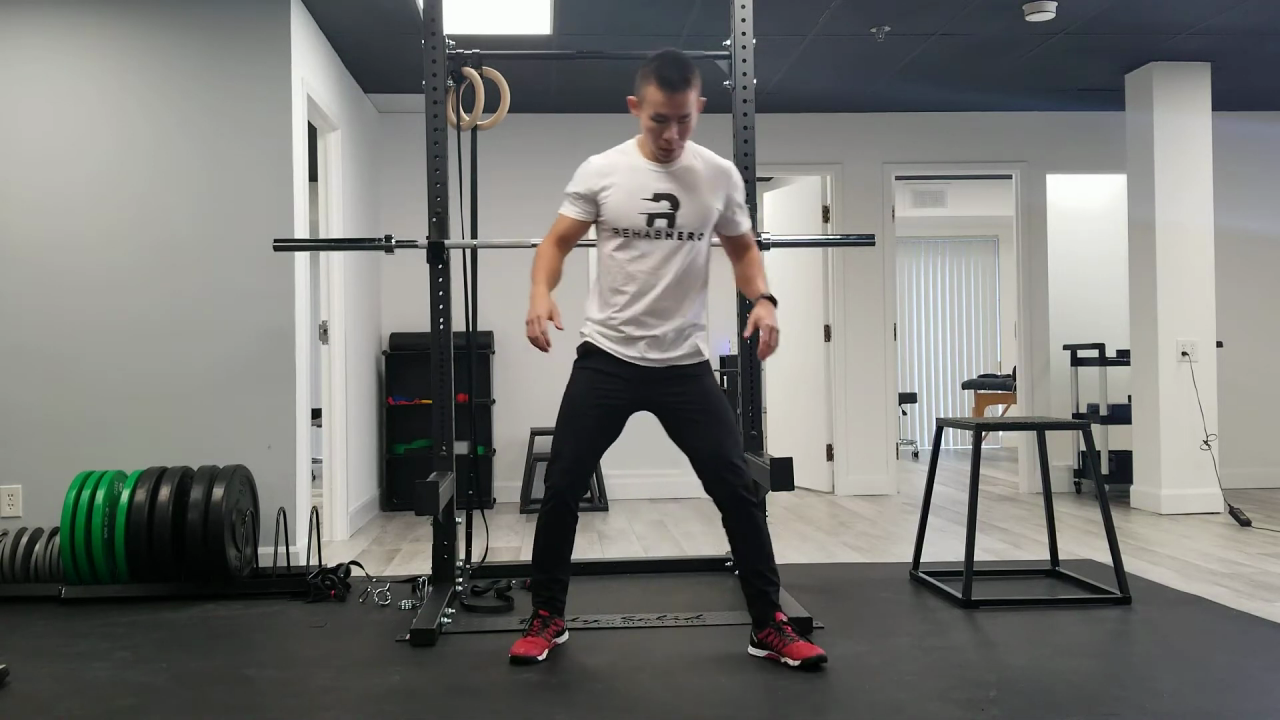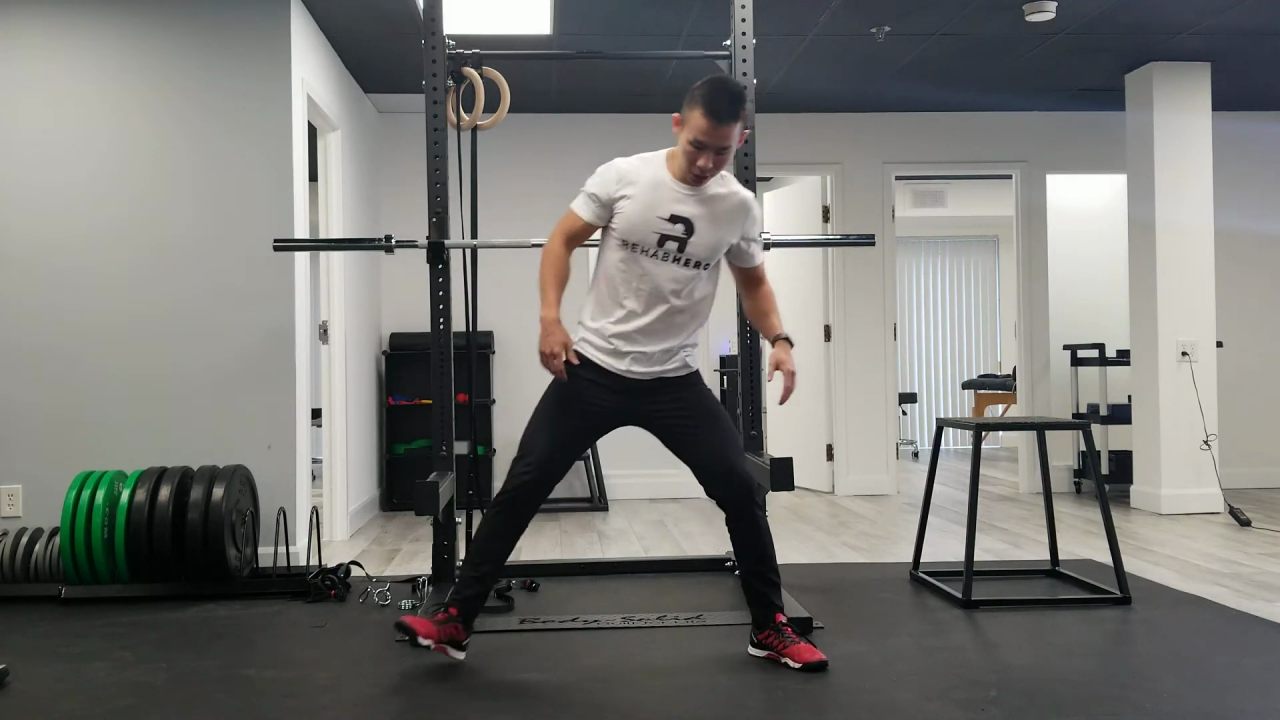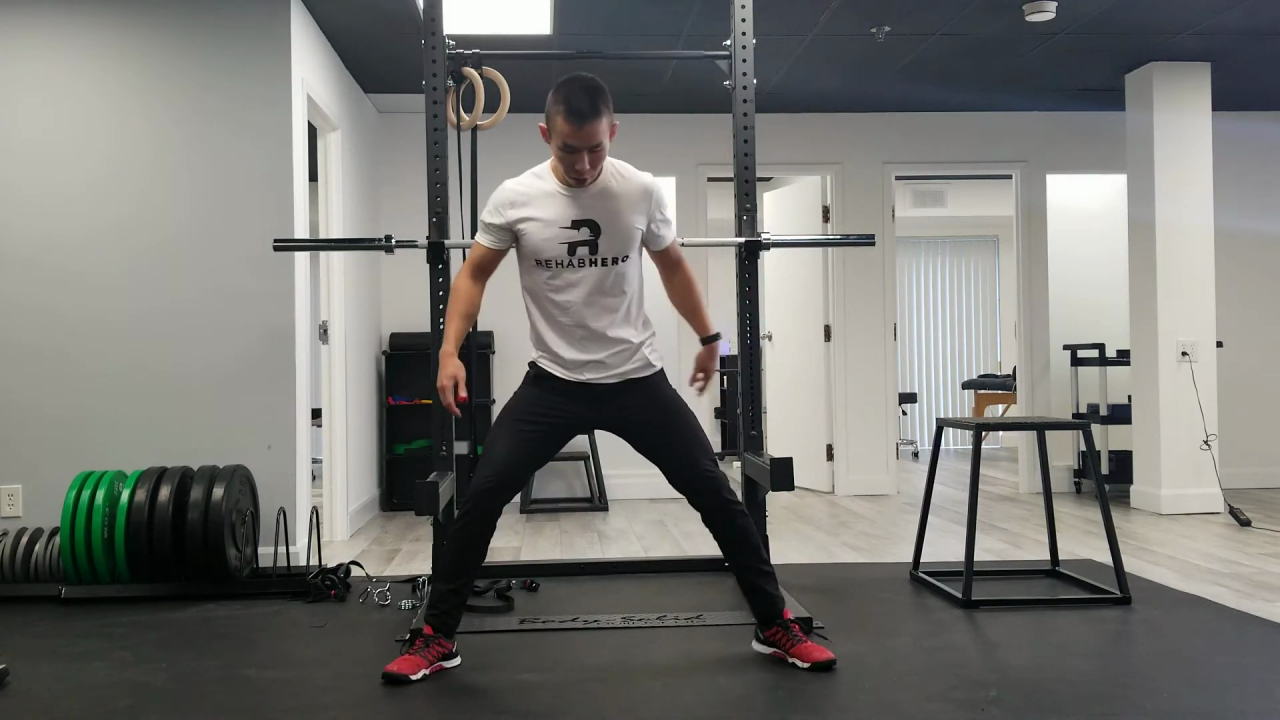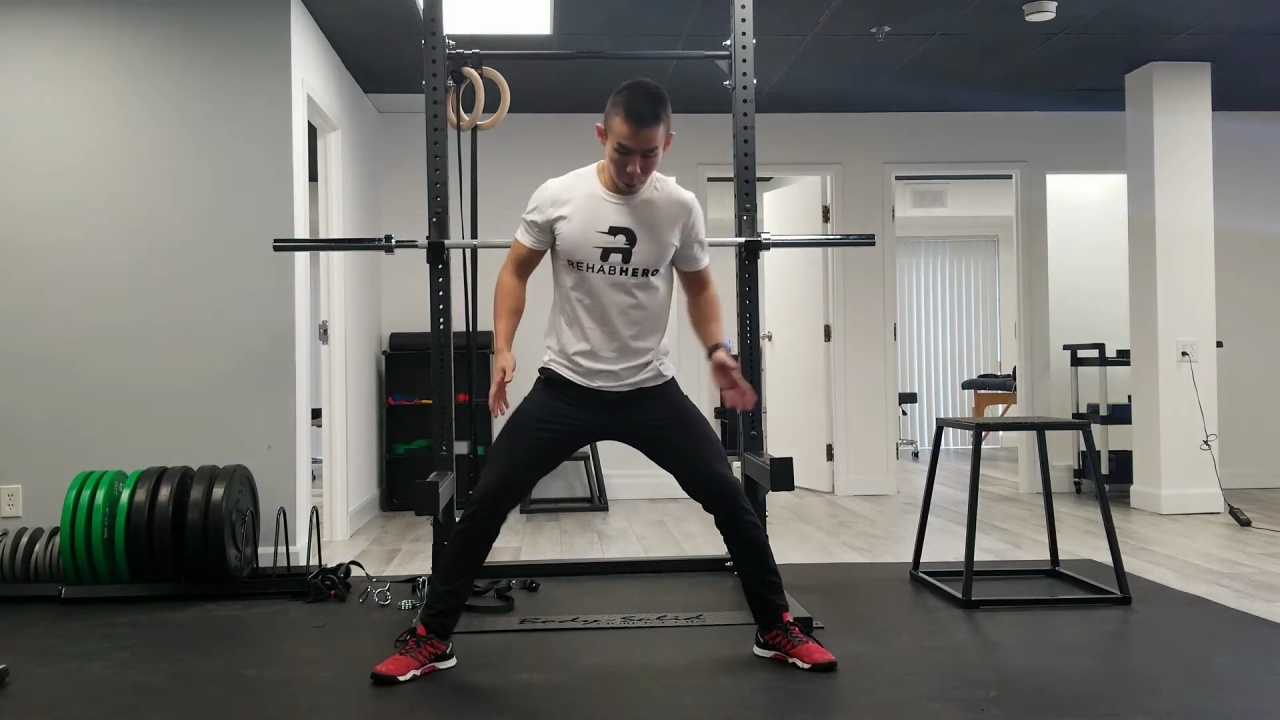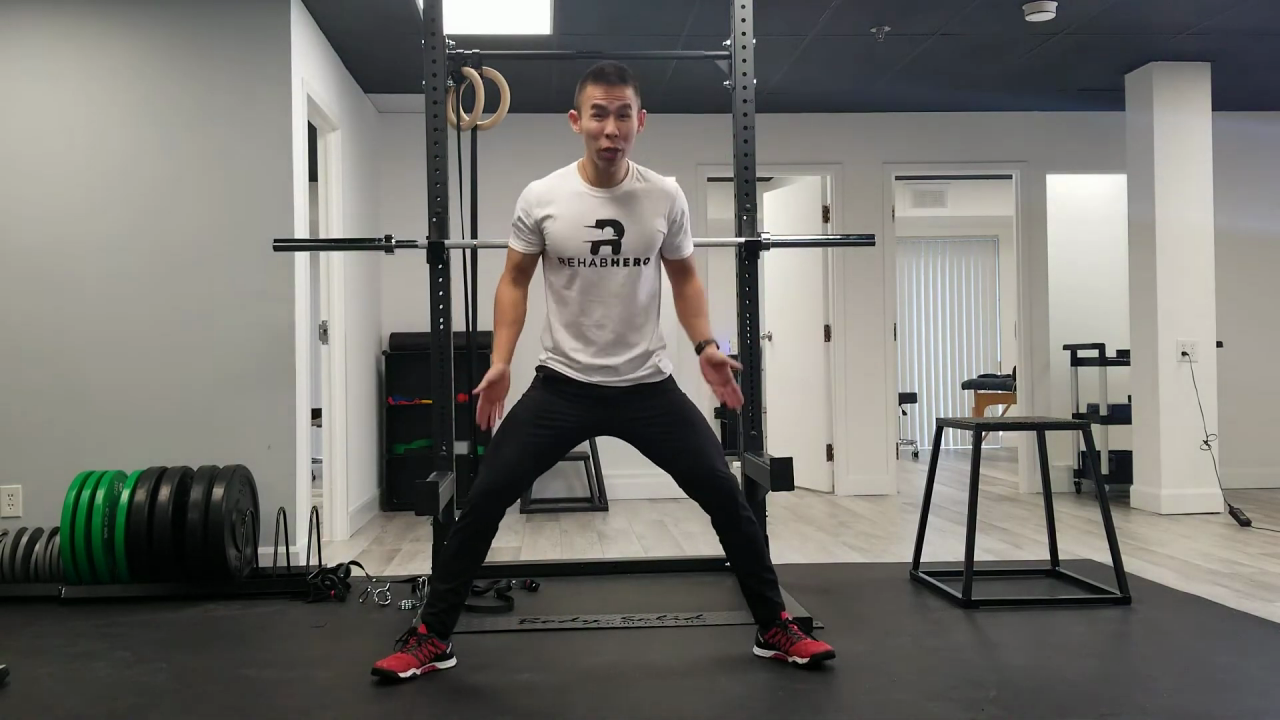
dt=0.4s
person 1, frame 1
left shoulder: (720, 176)
right shoulder: (601, 172)
left elbow: (743, 248)
right elbow: (556, 242)
left wrist: (763, 300)
right wrist: (541, 294)
left hip: (682, 363)
right hip: (604, 357)
left knee: (736, 488)
right knee: (562, 486)
left ankle: (769, 626)
right ankle: (546, 619)
person 1, frame 2
left shoulder: (739, 207)
right shoulder: (619, 178)
left elbow: (753, 282)
right elbow: (561, 243)
left wrist: (778, 340)
right wrist: (550, 316)
left hip: (674, 378)
right hip: (595, 369)
left knee: (740, 491)
right knee: (523, 487)
left ankle: (770, 628)
right ankle: (454, 620)
person 1, frame 3
left shoulder: (640, 191)
right shoulder: (514, 197)
left elbow: (672, 267)
right elbow: (473, 274)
left wrist: (709, 339)
right wrist: (450, 350)
left hip: (635, 379)
right hip: (553, 382)
left knee: (713, 493)
right knee: (482, 496)
left ankle: (776, 626)
right ankle: (435, 637)
person 1, frame 4
left shoulder: (682, 207)
right shoulder: (555, 197)
left elbow: (698, 285)
right elbow: (514, 272)
left wrist: (717, 348)
right wrist: (504, 350)
left hip: (652, 389)
right hip: (566, 387)
left knee: (728, 498)
right knee: (488, 500)
left ankle: (776, 629)
right ankle: (431, 637)
person 1, frame 5
left shoulder: (665, 196)
right shoulder: (541, 197)
left elbow: (684, 277)
right elbow: (514, 281)
left wrist: (706, 346)
right wrist: (500, 361)
left hip: (647, 386)
right hip: (562, 386)
left knee: (724, 495)
right knee: (486, 499)
left ankle: (775, 629)
right ankle: (431, 638)
